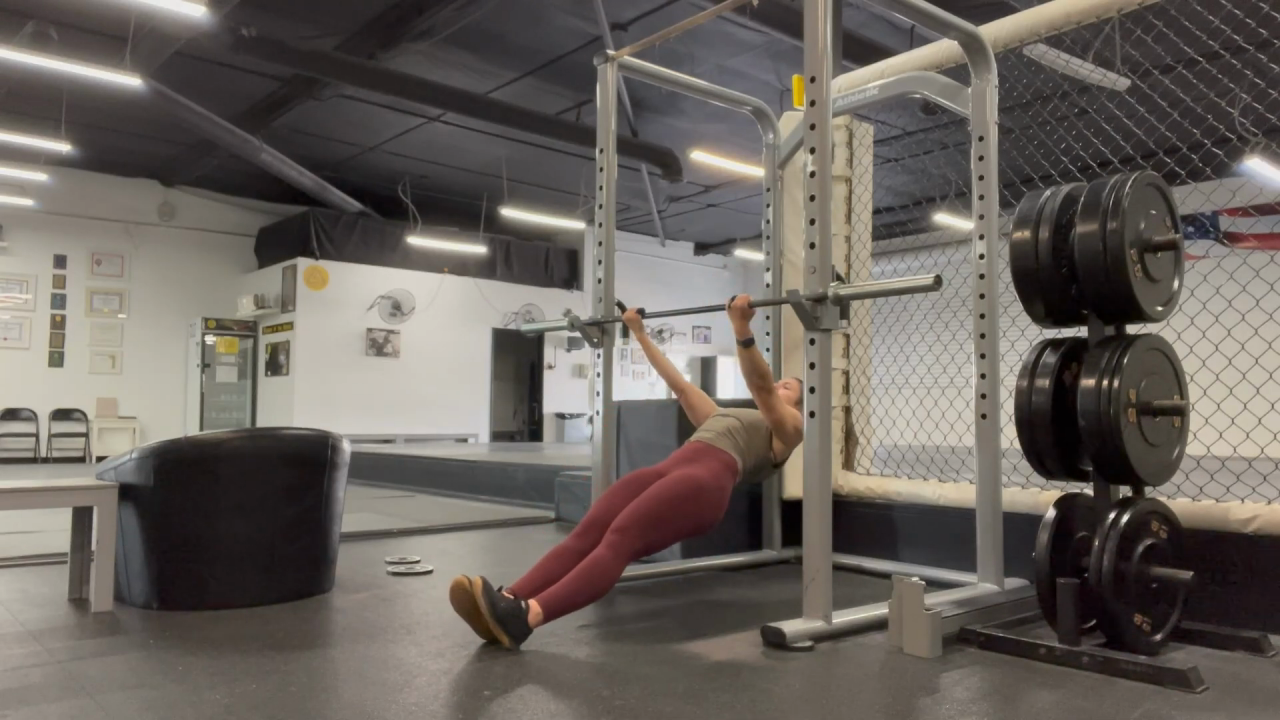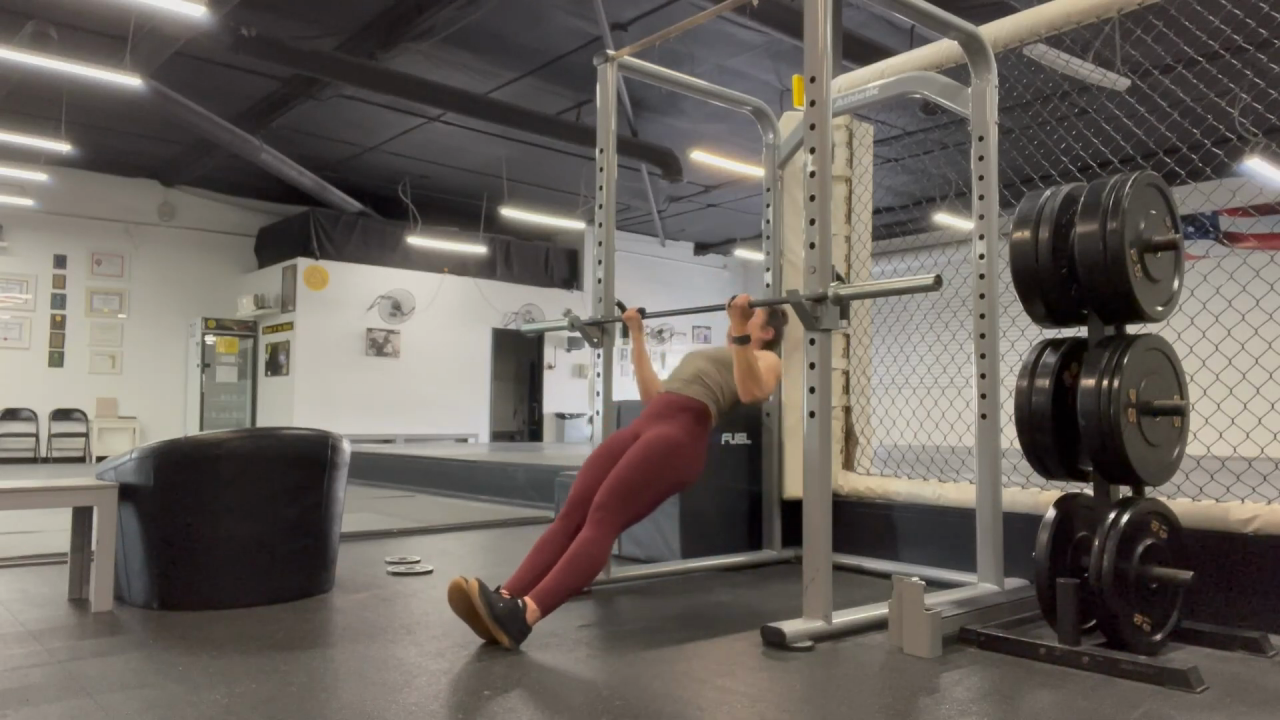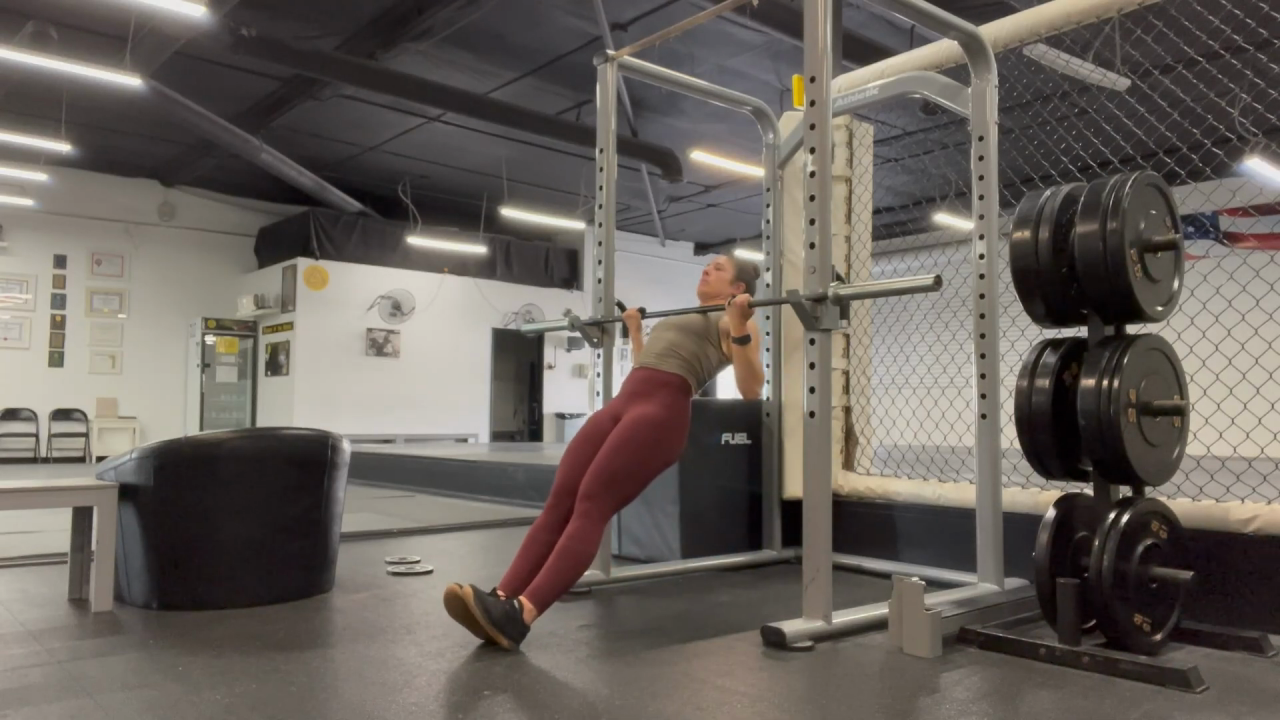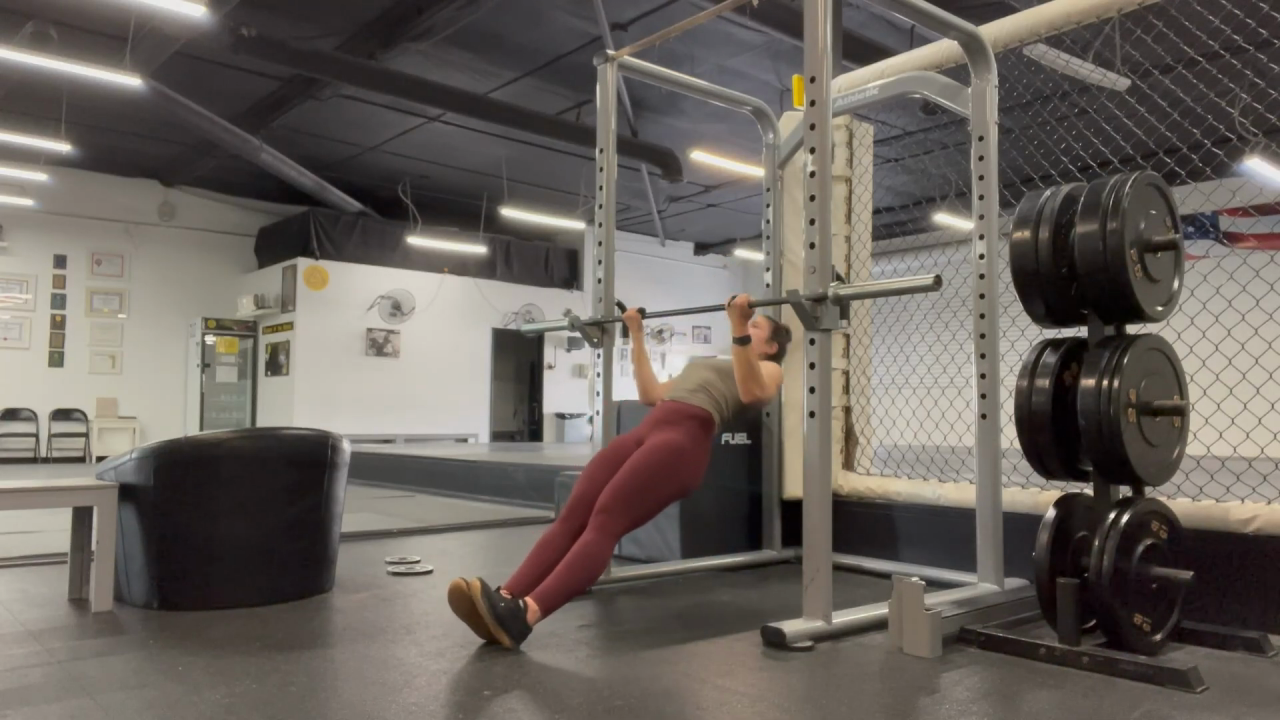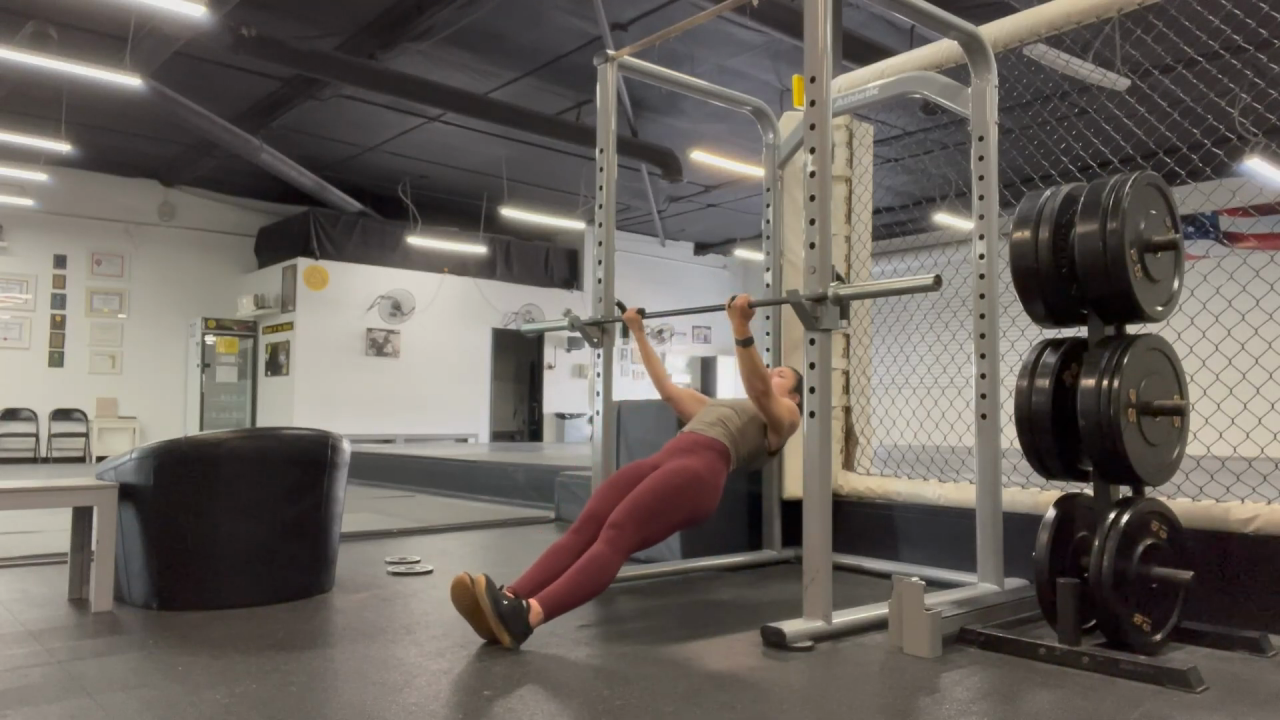
dt=0.4s
person 1, frame 1
left shoulder: (788, 428)
right shoulder: (722, 418)
left elbow: (762, 386)
right elbow: (681, 386)
left wrist: (743, 329)
right wrist: (640, 333)
left hip: (706, 480)
right hip: (668, 469)
left knee: (619, 540)
right knee: (586, 534)
left ankle: (524, 618)
right ankle: (508, 602)
person 1, frame 2
left shoulder: (766, 359)
right shoulder: (709, 358)
left elbow: (751, 392)
right elbow: (650, 392)
left wrist: (739, 328)
right wrist: (637, 334)
left hip: (683, 434)
right hip: (642, 426)
left knee: (601, 520)
right knee: (570, 516)
left ankle: (522, 617)
right ankle: (504, 600)
person 1, frame 3
left shoulder: (733, 324)
right shoulder: (686, 322)
left elbow: (751, 390)
left wrist: (739, 324)
right wrist: (635, 331)
left hip: (662, 411)
right hip: (622, 402)
left knee: (590, 507)
right knee: (559, 505)
left ankle: (520, 615)
right ankle: (501, 601)
person 1, frame 4
left shoulder: (767, 368)
right shoulder: (706, 366)
left elbow: (751, 395)
right elbow: (650, 394)
left wrist: (741, 332)
right wrist: (638, 335)
left hip: (685, 438)
right hip: (645, 430)
left knee: (604, 521)
right knee: (572, 516)
left ankle: (524, 616)
right ankle: (506, 599)
person 1, frame 5
left shoulder: (783, 417)
right shoulder: (718, 407)
left elbow: (759, 390)
right elbow: (668, 390)
left wrist: (742, 330)
right wrist: (639, 334)
left hip: (700, 469)
right hip: (661, 459)
left knee: (615, 536)
right knee: (583, 529)
left ankle: (525, 617)
right ankle: (509, 601)
